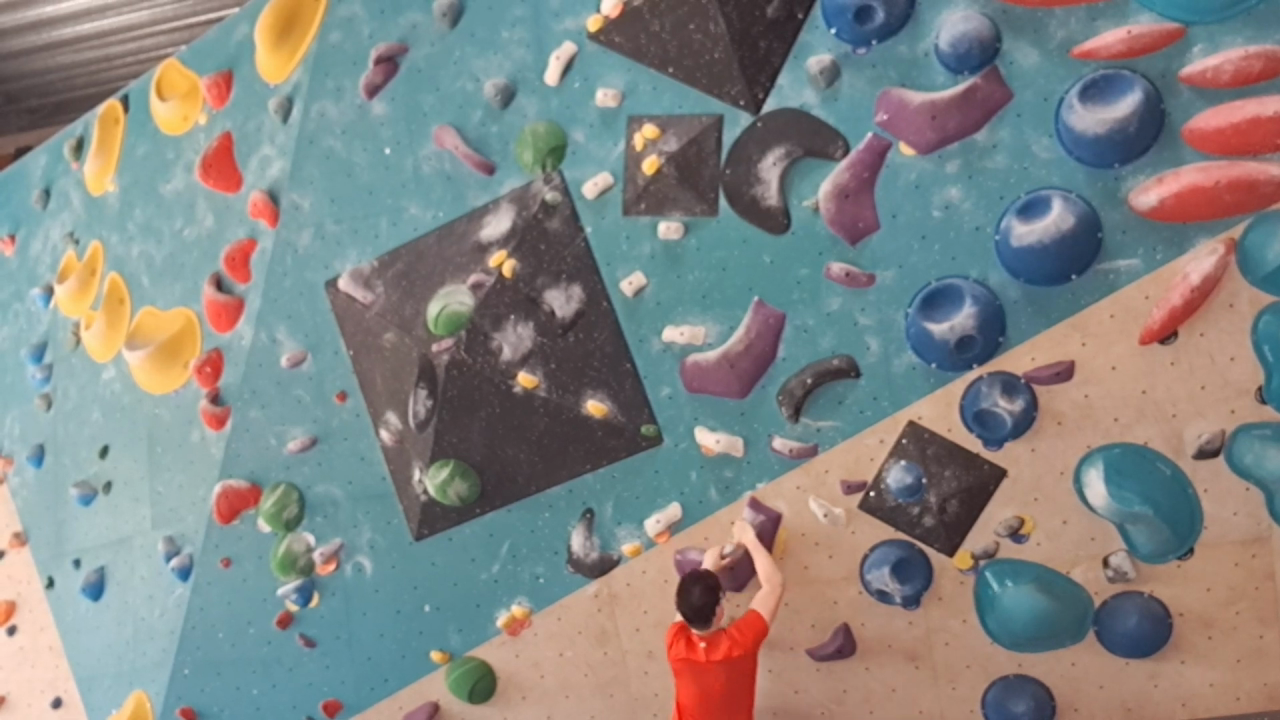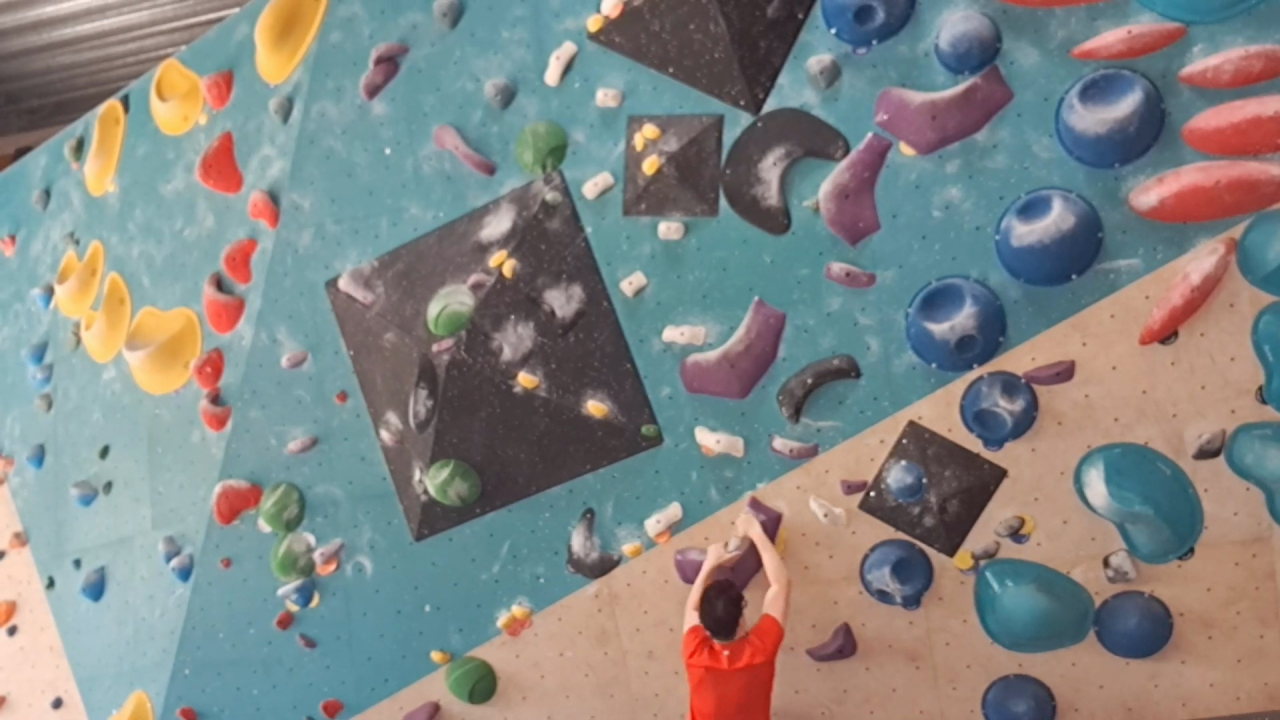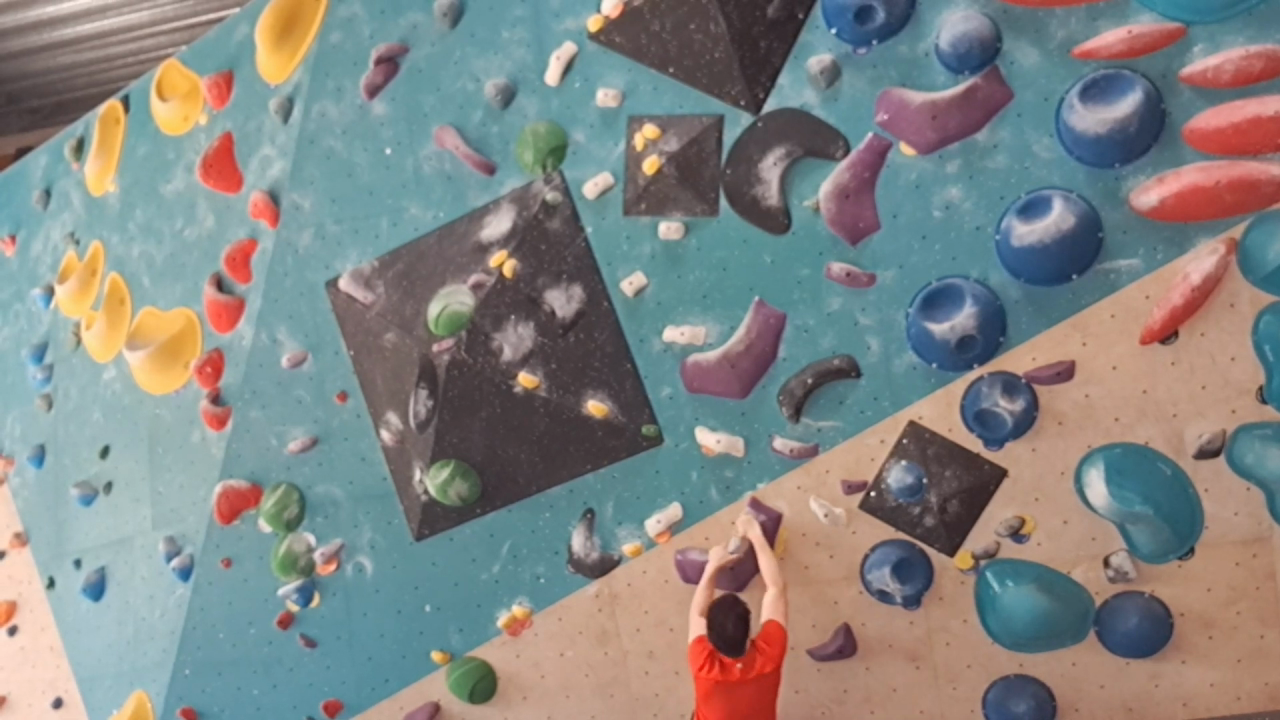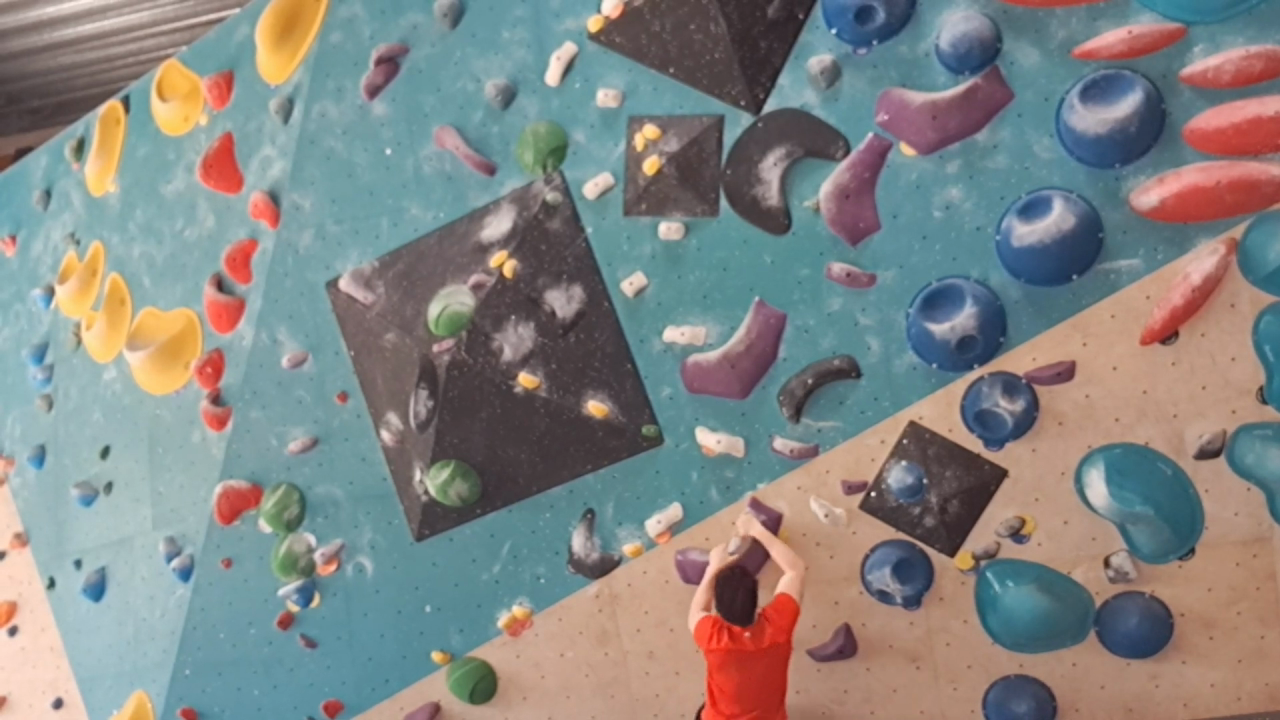
dt=0.3s
person 1, frame 1
left shoulder: (676, 646)
right shoulder: (741, 644)
left elbow: (688, 609)
right elbow: (774, 584)
left wrist: (705, 568)
right wrist: (750, 540)
person 1, frame 2
left shoulder: (696, 654)
right shoulder: (761, 650)
left elbow: (692, 608)
right elbow: (781, 583)
left wrist: (710, 564)
right wrist: (756, 534)
person 1, frame 3
left shoulder: (705, 668)
right shoulder: (769, 658)
left elbow: (698, 614)
right elbow: (776, 588)
left wrist: (712, 566)
right wrist: (755, 535)
person 1, frame 4
left shoulder: (713, 637)
right shoulder: (777, 628)
left elbow: (696, 614)
right elbow: (796, 569)
left wrist: (714, 568)
right wrist: (757, 531)
